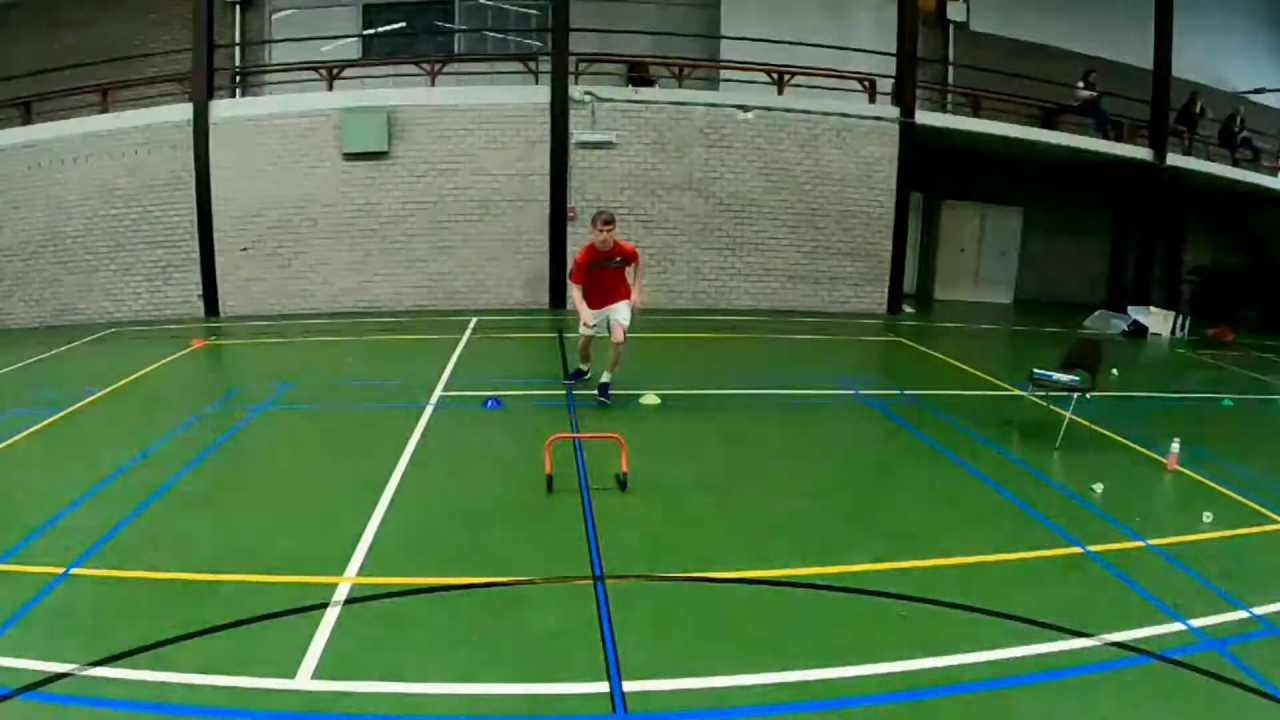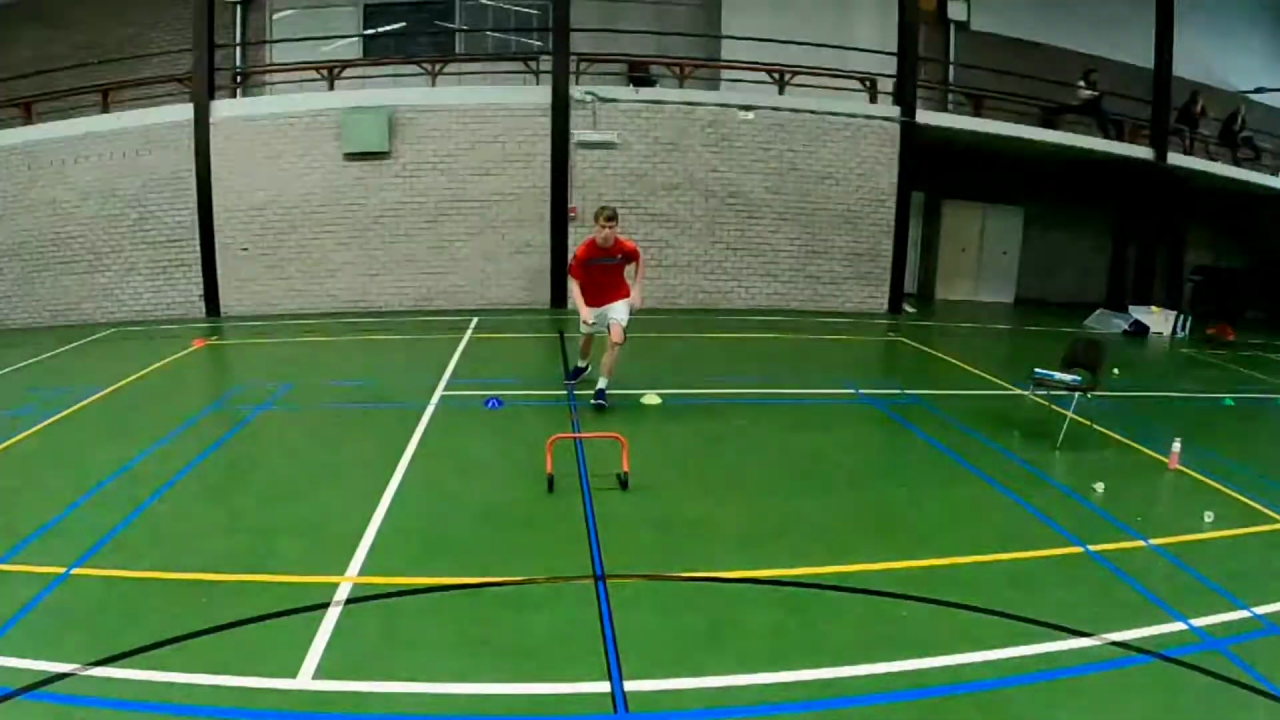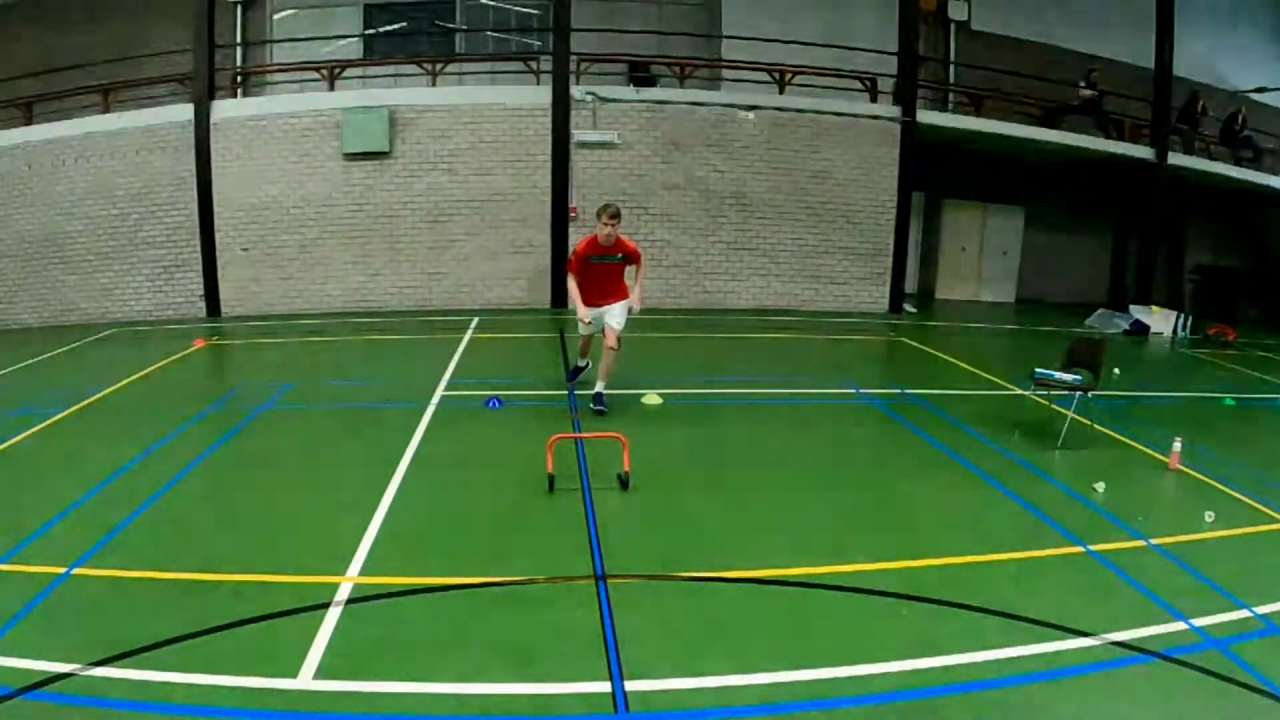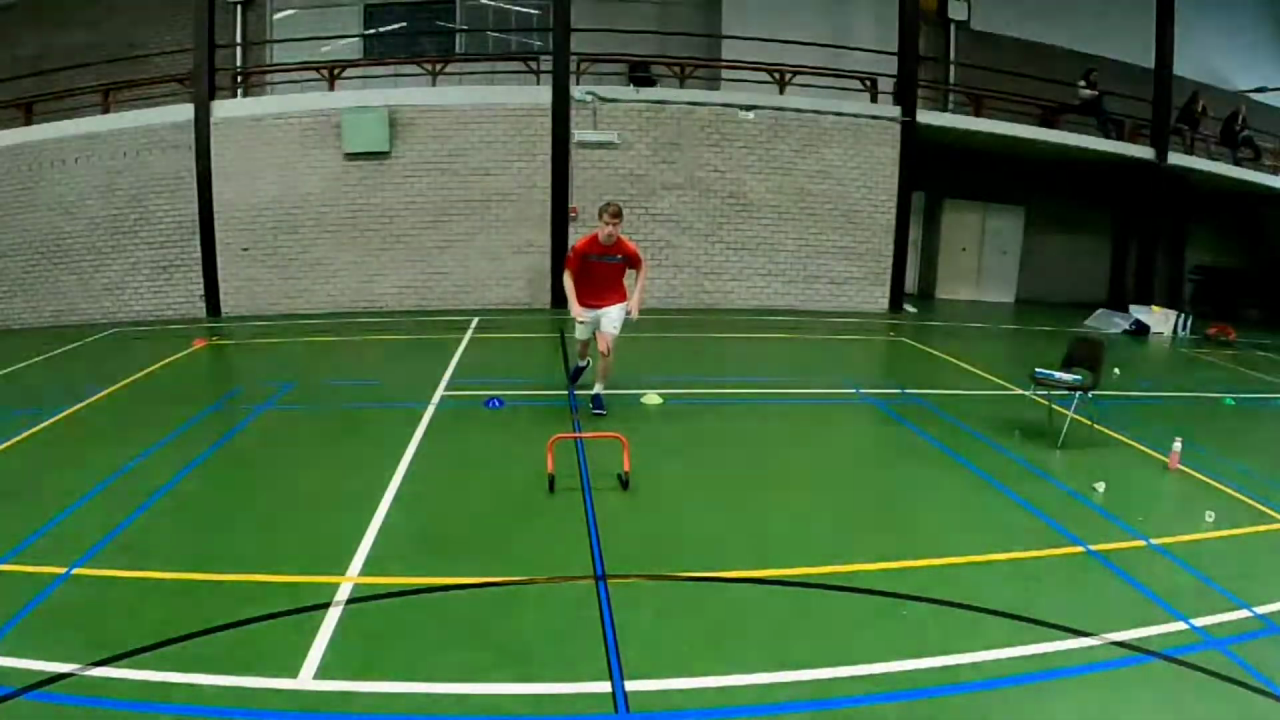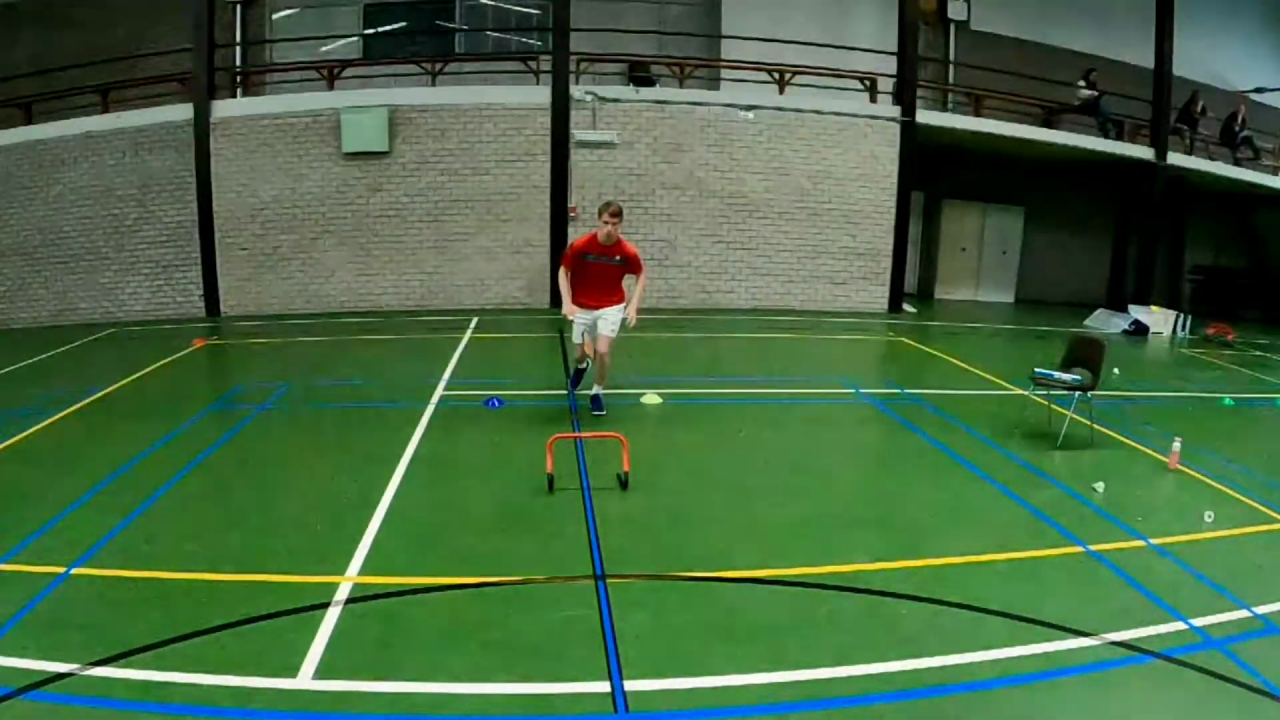
dt=0.5s
person 1, frame 1
left shoulder: (626, 250)
right shoulder: (583, 257)
left elbow: (638, 263)
right elbow: (576, 288)
left wrist: (636, 290)
right wrist: (583, 313)
left hip: (620, 301)
right hip: (593, 304)
left knee: (619, 339)
right knee: (584, 340)
left ankle: (606, 381)
right ankle: (584, 369)
person 1, frame 2
left shoulder: (627, 248)
right shoulder: (583, 252)
left elbow: (640, 261)
right elbow: (574, 283)
left wrist: (637, 290)
right wrist: (583, 309)
left hip: (618, 300)
right hip: (591, 303)
left knee: (616, 340)
right knee: (587, 337)
left ankle: (601, 388)
right ankle: (582, 366)
person 1, frame 3
left shoulder: (628, 248)
right shoulder: (583, 249)
left elbow: (640, 264)
right elbow: (572, 279)
left wrist: (636, 292)
right wrist: (579, 307)
left hip: (616, 302)
right hip: (589, 303)
left knee: (611, 345)
right knee: (586, 339)
left ankle: (599, 392)
right ankle: (582, 364)
person 1, frame 4
left shoulder: (628, 249)
right shoulder: (582, 247)
left elbow: (641, 268)
right elbow: (568, 275)
left wrist: (635, 297)
right wrist: (574, 304)
left hip: (614, 305)
right hip: (585, 305)
left knee: (606, 349)
right knee: (583, 346)
left ankle: (597, 393)
right ankle: (582, 363)
person 1, frame 5
left shoulder: (627, 251)
right shoulder: (580, 246)
left elbow: (641, 274)
right elbow: (563, 271)
left wrist: (634, 303)
right wrist: (567, 302)
left hip: (612, 307)
right hip: (582, 307)
left knee: (603, 352)
right knee: (580, 354)
left ankle: (597, 393)
right ankle: (582, 365)
